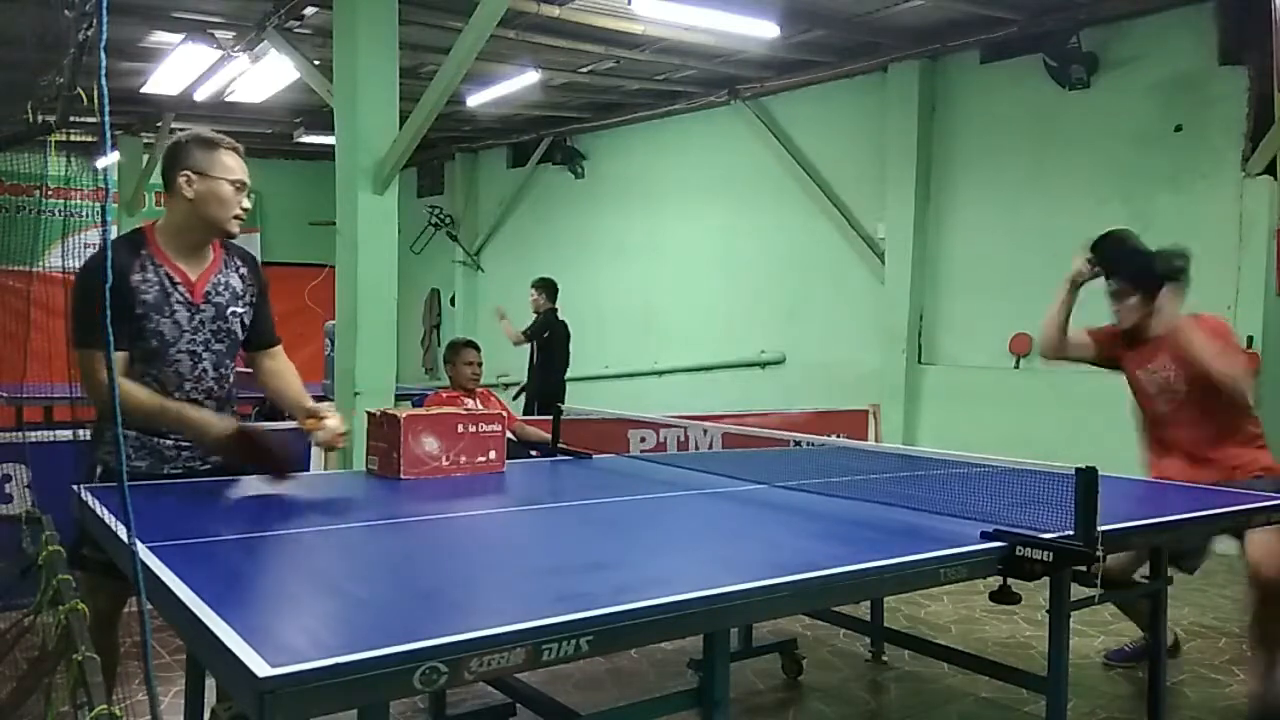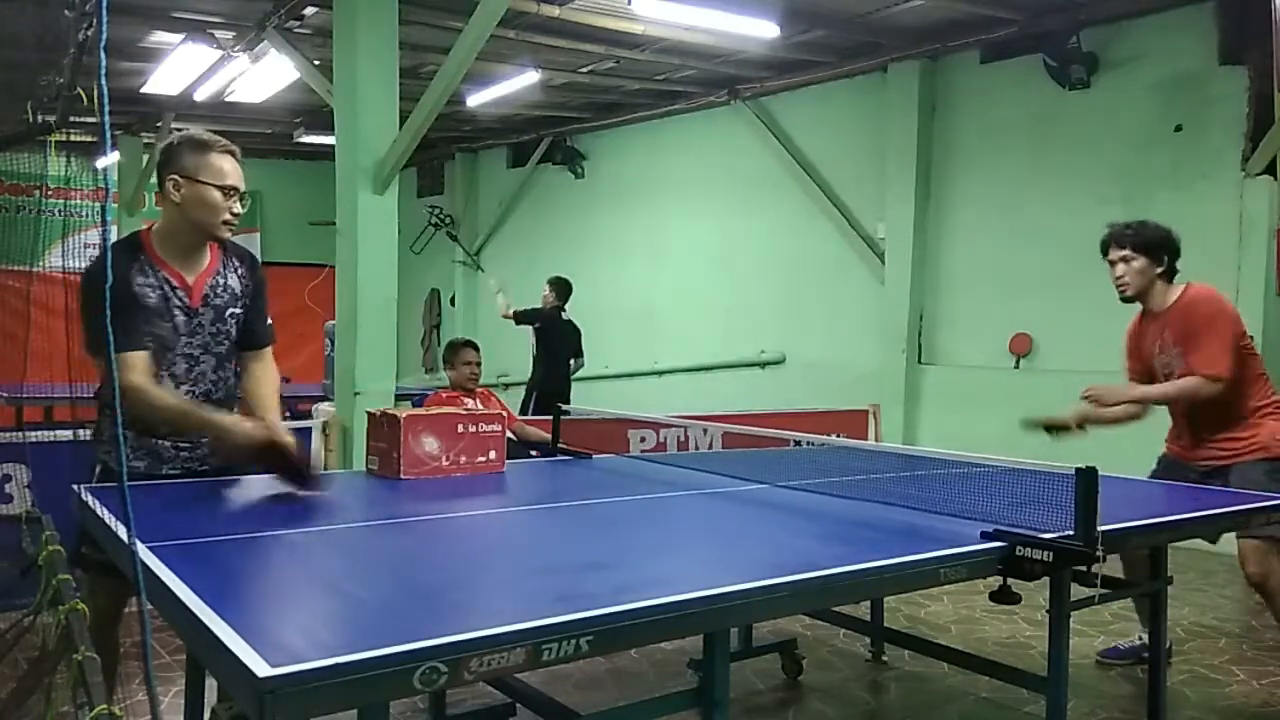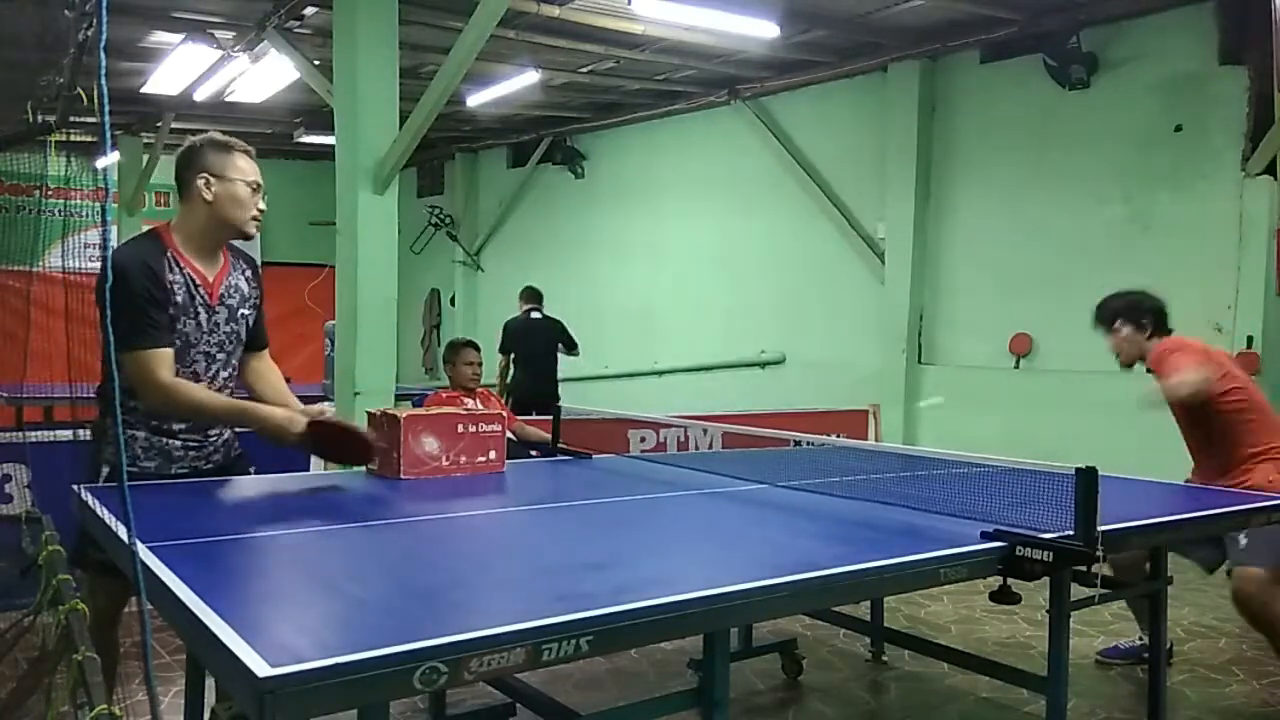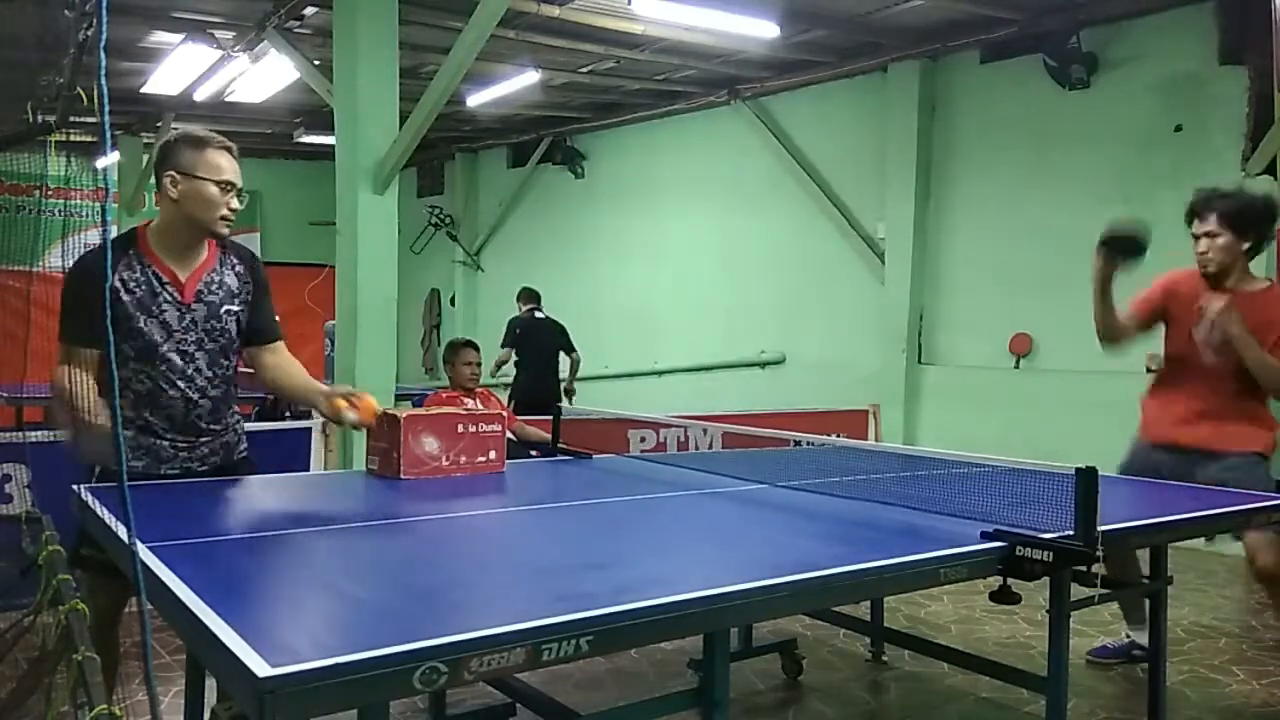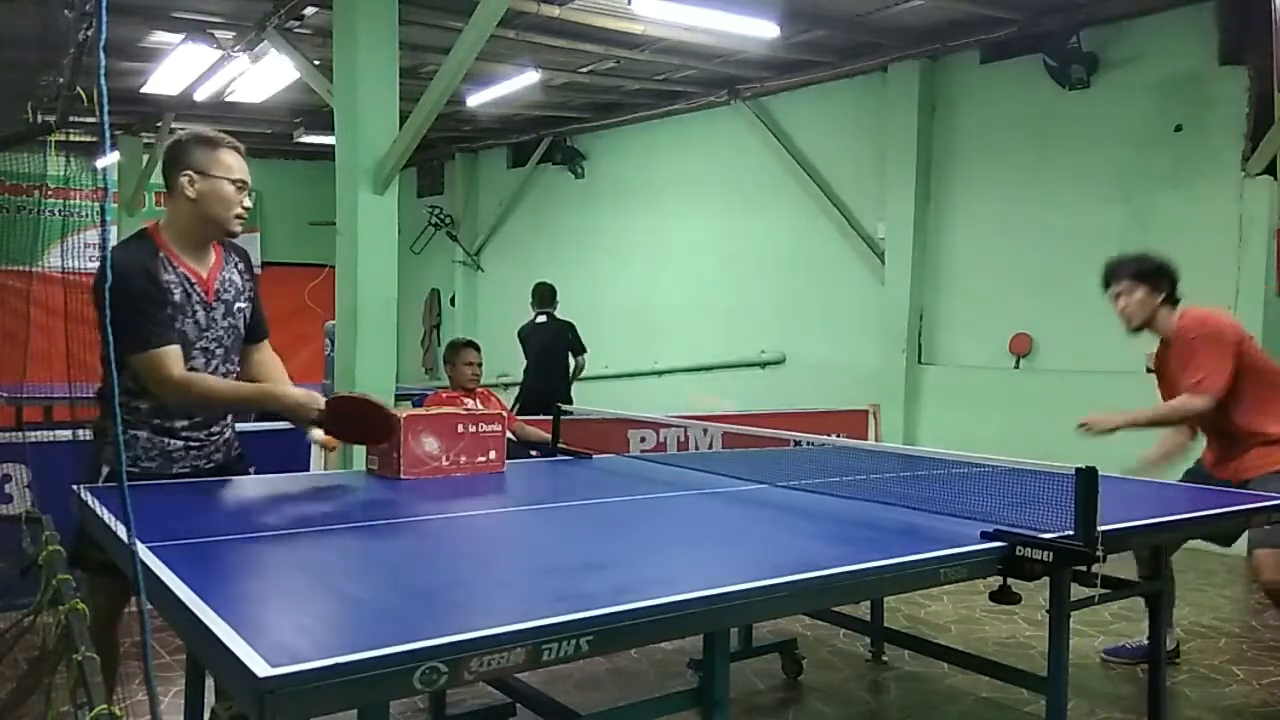
dt=0.5s
person 1, frame 1
left shoulder: (244, 270)
right shoulder: (114, 269)
left elbow: (268, 359)
right elbow: (102, 381)
left wrist: (310, 411)
right wrist: (192, 421)
left hip: (220, 466)
right hip: (134, 468)
right knee: (101, 605)
person 1, frame 2
left shoulder: (244, 268)
right shoulder: (115, 273)
left elbow: (256, 361)
right elbow: (134, 388)
left wrist: (265, 428)
right wrist: (225, 426)
left hip: (221, 466)
right hip: (134, 468)
right knee: (102, 605)
person 1, frame 3
left shoulder: (246, 272)
right shoulder: (135, 267)
right elbow: (156, 386)
left wrist: (296, 411)
right wrist: (261, 419)
left hip: (219, 462)
right hip: (138, 468)
right knee: (103, 606)
person 1, frame 4
left shoulder: (244, 267)
right shoulder: (100, 270)
left elbow: (269, 353)
right elbow: (75, 367)
left wrist: (320, 392)
right wrist: (81, 404)
left hip: (222, 463)
right hip: (132, 469)
right knee: (103, 606)
person 1, frame 5
left shoulder: (239, 264)
right shoulder: (131, 268)
left elbow: (256, 350)
right elbow: (170, 382)
left wrist: (303, 406)
right wrist: (277, 398)
left hip: (219, 459)
right hip: (139, 467)
right knee: (104, 605)
person 2, frame 1
left shoulder: (1207, 331)
right shoulder: (1122, 343)
left elbow: (1240, 392)
right elbow: (1051, 348)
left wrist: (1179, 326)
right wrist: (1072, 284)
right hip: (1173, 481)
right knee: (1108, 567)
person 2, frame 2
left shoulder: (1205, 304)
right shoulder: (1141, 329)
left elbow: (1209, 385)
right elbow: (1140, 403)
left wrist: (1121, 394)
right wrist: (1083, 417)
right hip: (1190, 451)
right ankle: (1150, 638)
person 2, frame 3
left shoulder: (1175, 352)
right shoulder: (1172, 361)
left elbow: (1196, 382)
right hip: (1215, 484)
left knee: (1249, 588)
right knee: (1122, 551)
right ankle: (1152, 640)
person 2, frame 4
right shoulder: (1177, 286)
right elbow: (1113, 336)
left wrist: (1232, 333)
right wrist: (1103, 278)
left hip: (1238, 449)
right hip: (1163, 443)
right ankle: (1138, 636)
person 2, frame 5
left shoulder: (1207, 328)
right shoulder: (1164, 356)
left elbow: (1201, 405)
right elbow: (1182, 430)
left wrist: (1120, 420)
right wrist: (1139, 474)
right hip: (1220, 462)
right ankle: (1162, 639)
